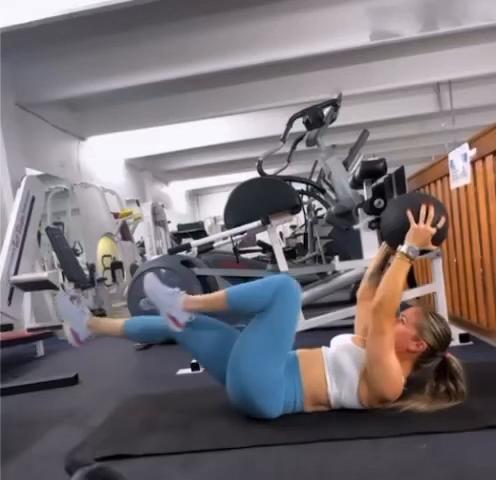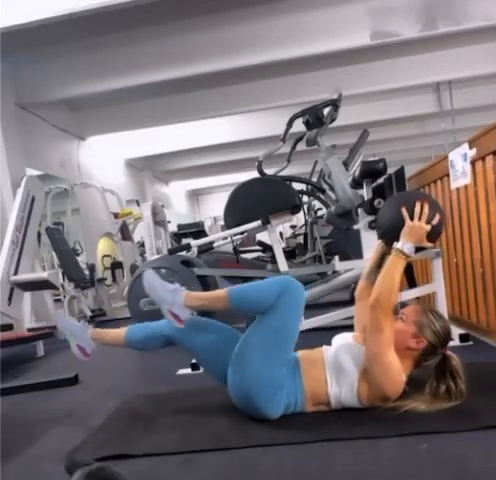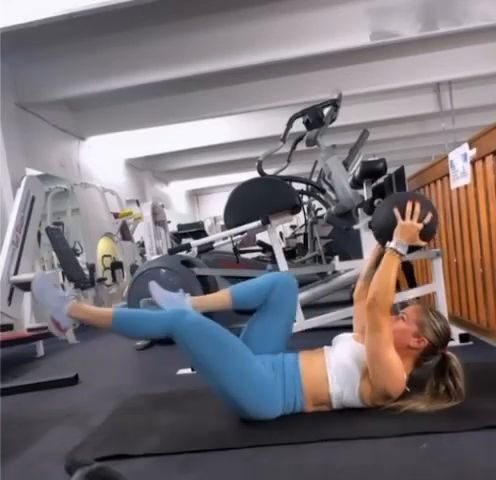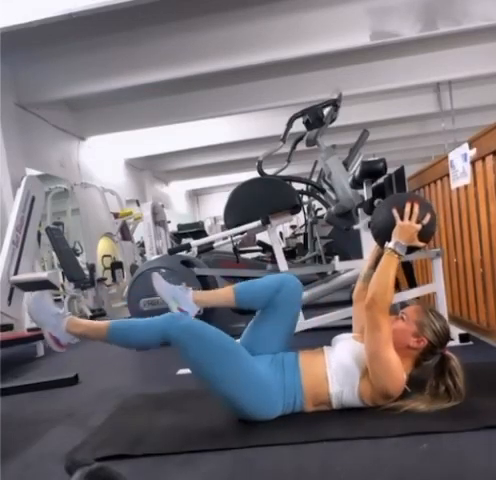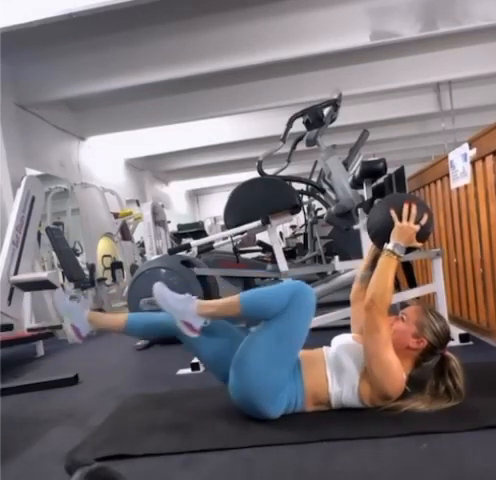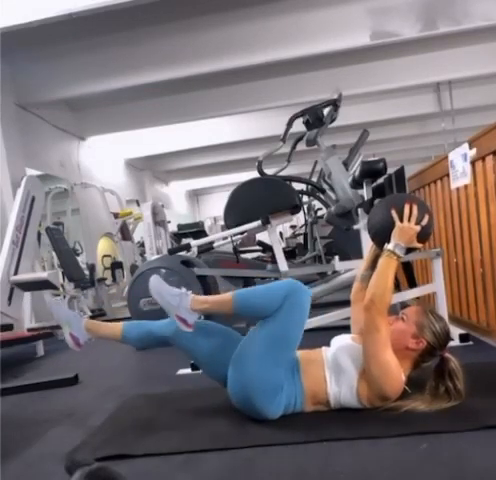
dt=0.5s
person 1, frame 1
left shoulder: (388, 380)
right shoulder: (371, 351)
left elbow: (380, 312)
right elbow: (366, 298)
left wrist: (409, 250)
right wrist: (387, 248)
left hip: (259, 390)
right hip: (255, 376)
left knee: (285, 286)
right knee: (179, 326)
left ankle: (186, 305)
right ankle: (90, 324)
person 1, frame 2
left shoulder: (389, 378)
right shoulder: (373, 349)
left elbow: (378, 308)
right elbow: (364, 296)
left wrist: (405, 247)
right wrist: (385, 244)
left hip: (261, 391)
right hip: (257, 376)
left knee: (289, 288)
right knee: (179, 328)
left ankle: (186, 300)
right ankle: (93, 338)
person 1, frame 3
left shoulder: (389, 378)
right shoulder: (370, 348)
left elbow: (375, 308)
right elbow: (362, 297)
left wrist: (399, 246)
right wrist: (381, 246)
left hip: (260, 392)
right hip: (264, 369)
left knee: (181, 323)
right knee: (283, 283)
left ankle: (72, 312)
right ankle: (190, 304)
person 1, frame 4
left shoulder: (389, 379)
right shoulder: (371, 349)
left elbow: (373, 308)
right elbow: (361, 297)
left wrist: (398, 246)
right wrist: (381, 247)
left hip: (260, 393)
right hip: (265, 365)
left knee: (176, 326)
right knee: (288, 285)
left ankle: (70, 328)
right ankle: (194, 300)
person 1, frame 5
left shoulder: (389, 378)
right shoulder: (371, 350)
left elbow: (373, 309)
right elbow: (359, 298)
left wrist: (396, 247)
right wrist: (376, 247)
left hip: (260, 391)
right hip: (254, 375)
left knee: (300, 292)
right knee: (181, 321)
left ankle: (199, 311)
right ankle: (90, 321)
person 1, frame 6
left shoulder: (388, 380)
right shoulder: (369, 349)
left elbow: (372, 310)
right elbow: (360, 298)
left wrist: (397, 248)
right wrist: (377, 248)
left hip: (259, 391)
right hip: (256, 376)
left knee: (295, 291)
right knee: (175, 329)
left ankle: (195, 305)
right ankle: (88, 329)
